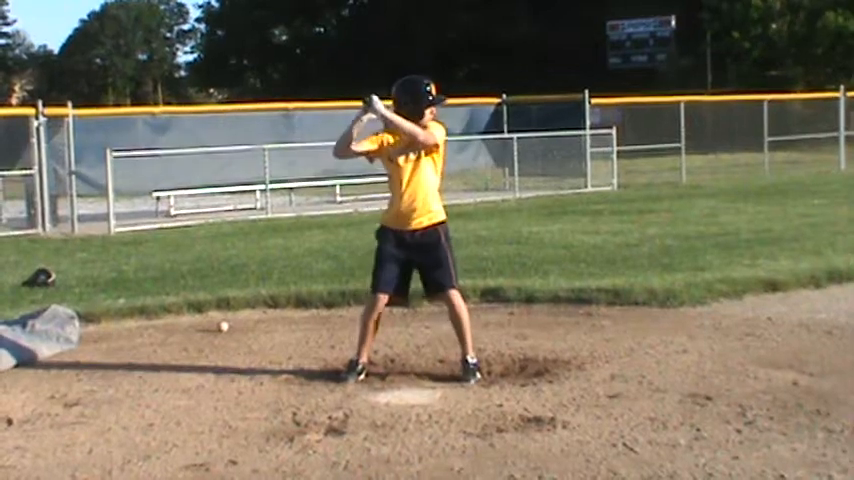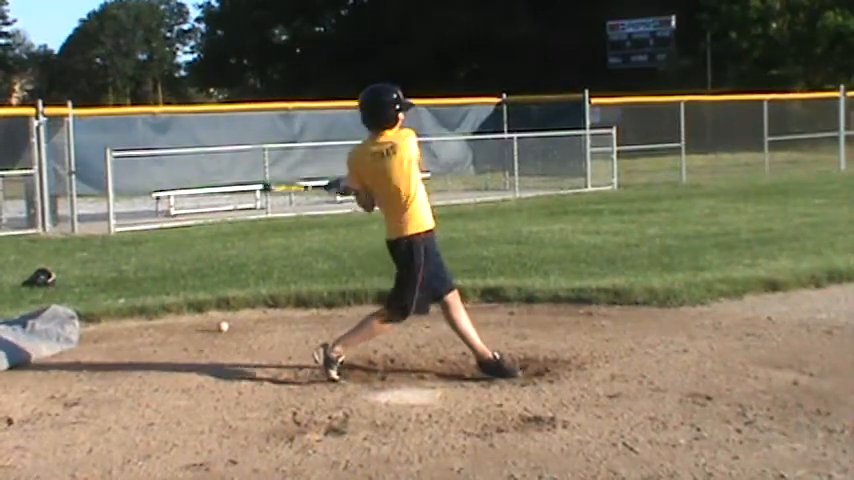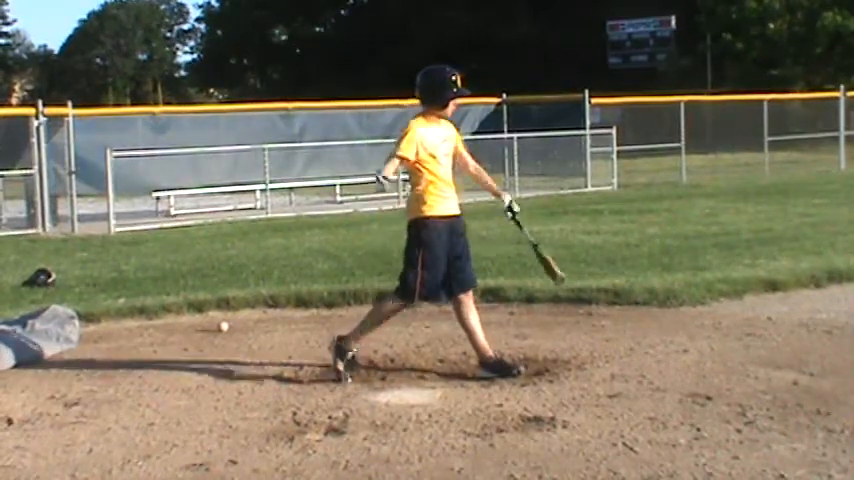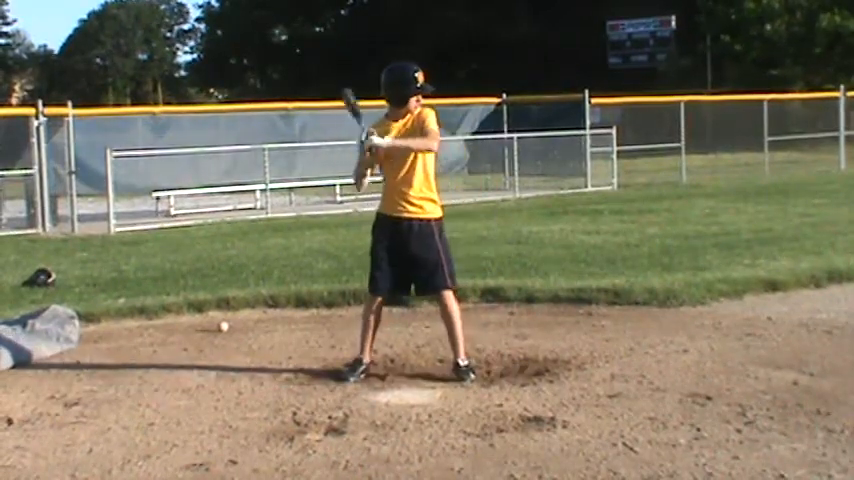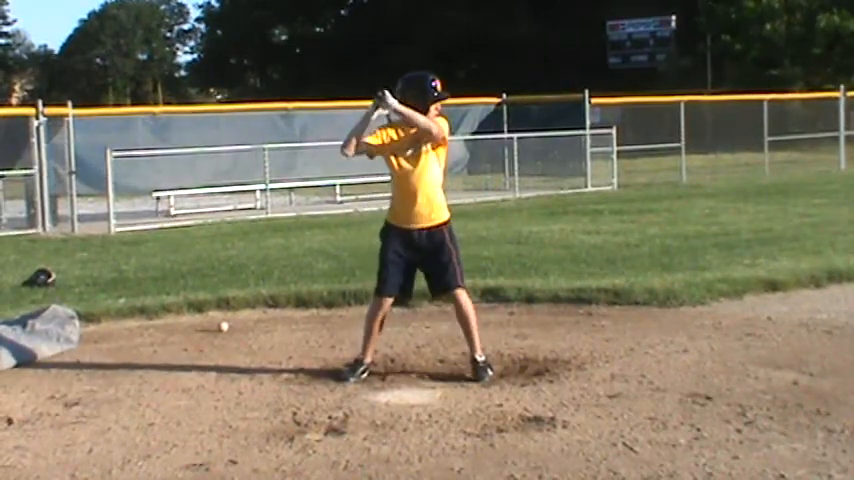
dt=1s
person 1, frame 1
left shoulder: (436, 131)
right shoulder: (384, 138)
left elbow: (421, 137)
right elbow: (341, 152)
left wrist: (384, 113)
right wrist: (361, 117)
left hip: (431, 227)
right hip: (394, 230)
left knee: (451, 294)
right knee: (379, 298)
left ankle: (469, 359)
right ankle: (360, 361)
person 1, frame 2
left shoulder: (357, 157)
right shoulder: (407, 138)
left elbow: (367, 205)
left wrist: (354, 186)
left hip: (402, 235)
right hip: (416, 235)
left knee: (449, 296)
right knee: (397, 311)
left ankle: (485, 357)
right ankle: (334, 351)
person 1, frame 3
left shoulder: (448, 129)
right shoulder: (417, 128)
left elbow: (470, 166)
right elbow: (392, 163)
left wrist: (500, 194)
right wrist: (383, 176)
left hip: (451, 218)
right hip: (428, 220)
left knee: (463, 293)
right knee: (406, 294)
left ankle: (487, 358)
right ankle: (347, 344)
person 1, frame 4
left shoulder: (424, 116)
right shoulder: (377, 129)
left elbow: (432, 143)
right elbow: (359, 180)
left wrist: (388, 143)
right wrist: (366, 154)
left hip: (425, 219)
right hip: (389, 220)
left knee: (444, 292)
right knee: (376, 295)
left ankle: (461, 360)
right ankle: (364, 359)
person 1, frame 5
left shoulder: (439, 125)
right shoulder: (388, 134)
left elbow: (432, 131)
right elbow: (348, 149)
left wrist: (396, 105)
right wrist: (371, 112)
left hip: (436, 226)
right hip: (399, 229)
left knee: (457, 292)
right knee: (383, 298)
left ankle: (477, 357)
right ankle: (365, 359)
